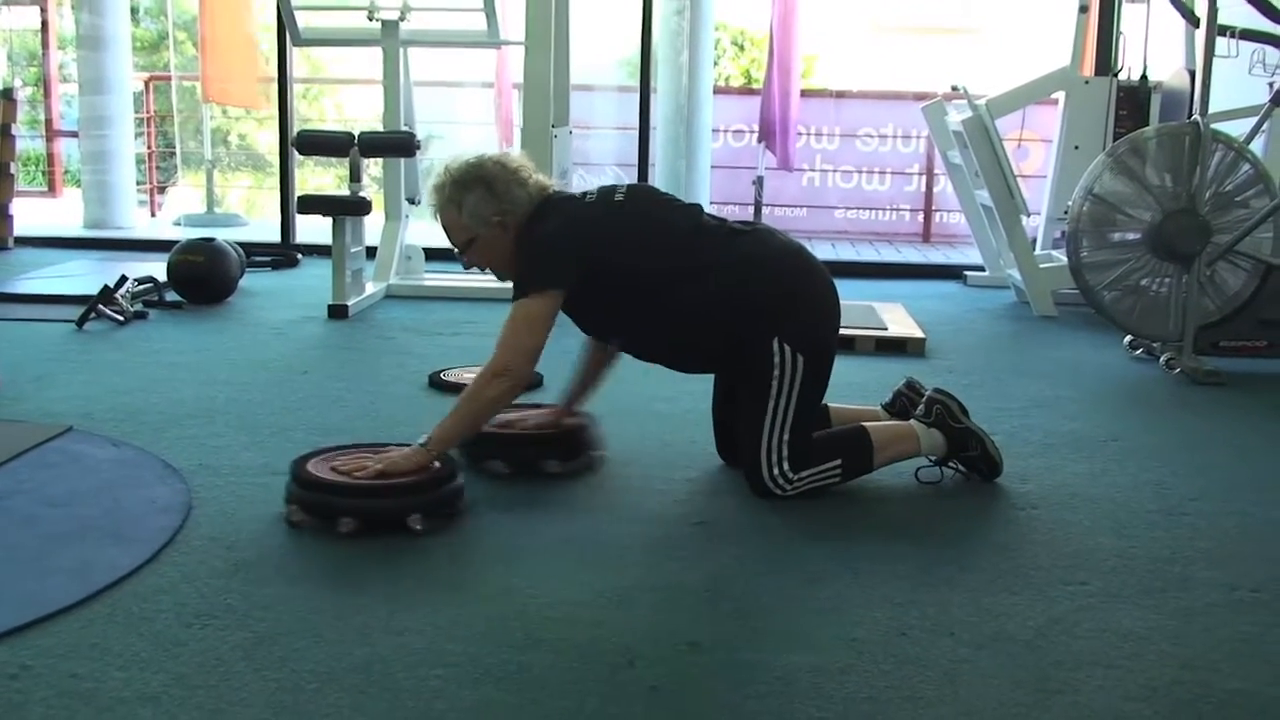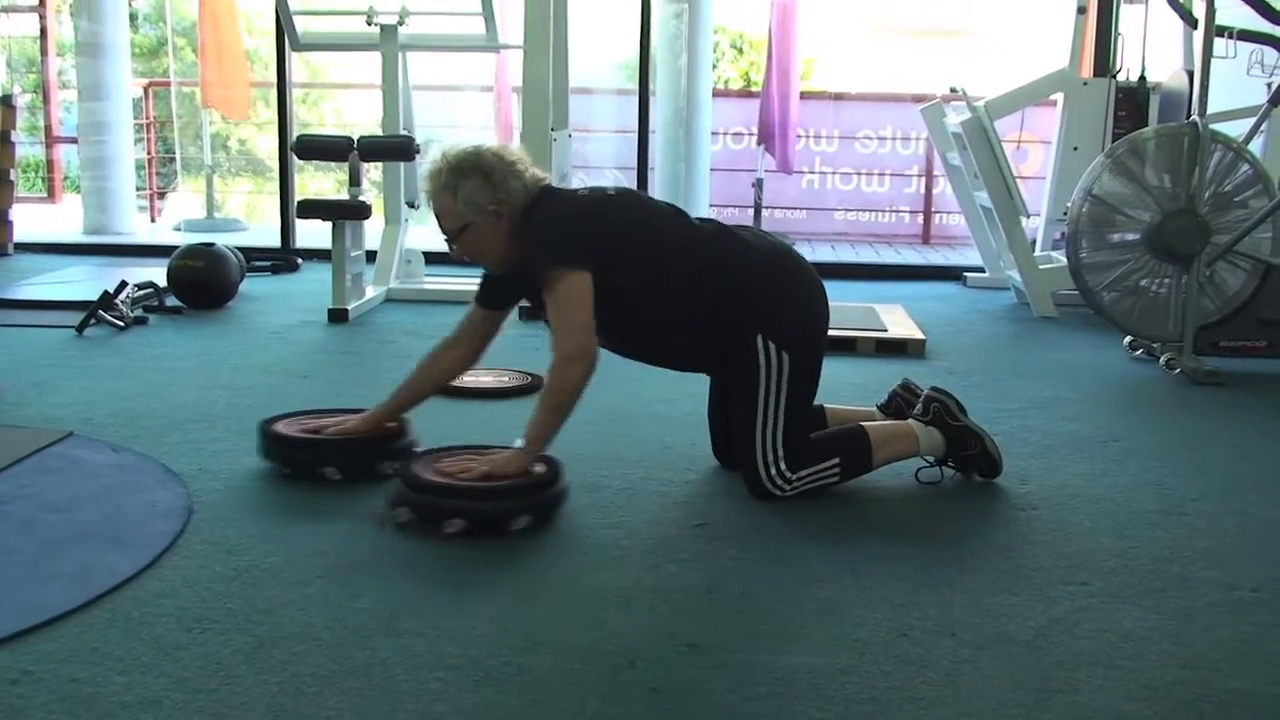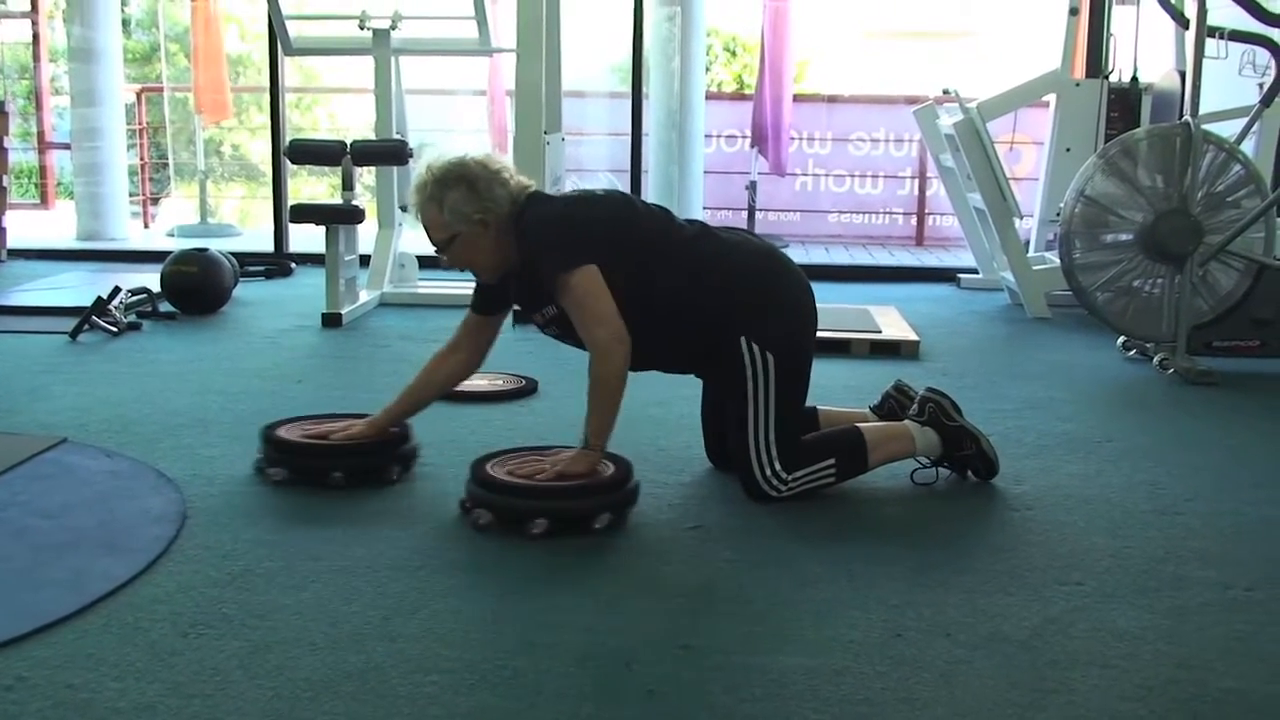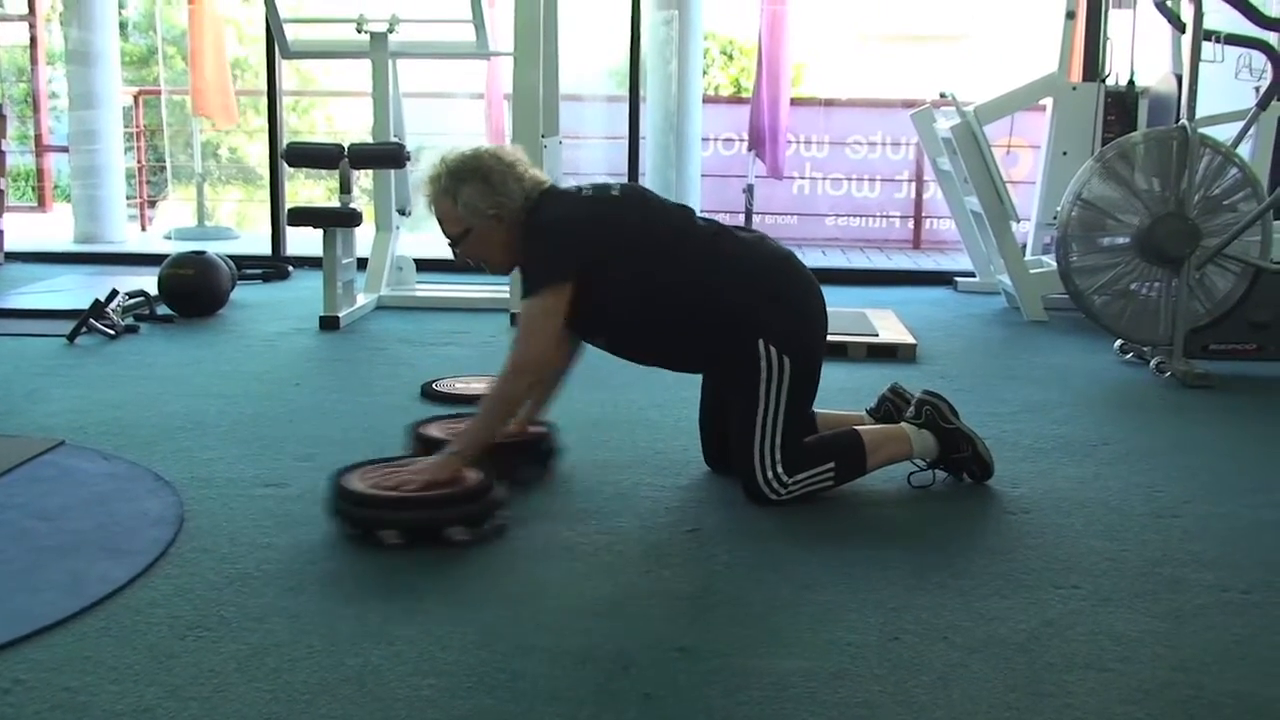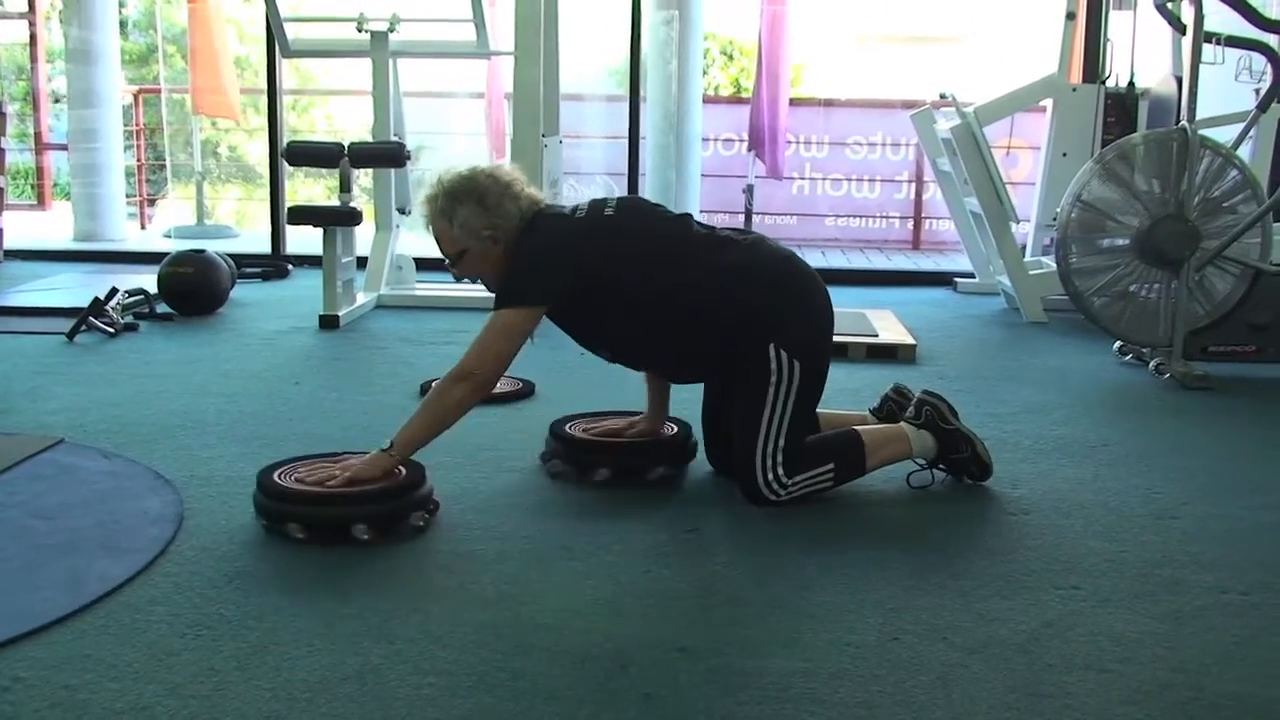
dt=0.4s
person 1, frame 1
left shoulder: (552, 243)
right shoulder: (574, 226)
left elbow: (506, 373)
right elbow: (635, 310)
left wrist: (423, 452)
right wrist: (565, 407)
left hip: (786, 308)
right hip: (766, 303)
left knee: (775, 472)
right knee: (739, 448)
left ankle: (931, 436)
right ankle: (903, 409)
person 1, frame 2
left shoulder: (556, 231)
right shoulder: (517, 252)
left elbow: (575, 358)
right elbow: (461, 346)
left wrist: (525, 453)
right wrist: (379, 416)
left hip: (775, 306)
right hip: (752, 306)
left knee: (774, 472)
right knee: (735, 450)
left ankle: (930, 436)
right ankle: (902, 408)
person 1, frame 3
left shoulder: (550, 232)
right shoulder: (507, 262)
left elbow: (611, 345)
right elbow: (459, 354)
left wrist: (591, 451)
right wrist: (378, 424)
left hip: (761, 310)
right hip: (740, 312)
left knee: (770, 475)
right knee: (730, 453)
left ankle: (923, 435)
right ankle: (892, 410)
person 1, frame 4
left shoulder: (554, 233)
right shoulder: (542, 229)
left elbow: (532, 367)
right elbow: (558, 344)
left wrist: (455, 459)
right wrist: (508, 422)
left hip: (772, 312)
right hip: (750, 309)
left knee: (771, 478)
right knee: (725, 456)
left ankle: (923, 440)
right ankle: (890, 413)
person 1, frame 5
left shoulder: (542, 256)
right shoulder: (561, 239)
left elbow: (470, 380)
left wrist: (386, 458)
right wrist: (656, 416)
left hip: (781, 316)
right hip: (753, 312)
left knee: (768, 479)
right knee: (729, 456)
left ankle: (919, 438)
right ankle: (891, 413)
